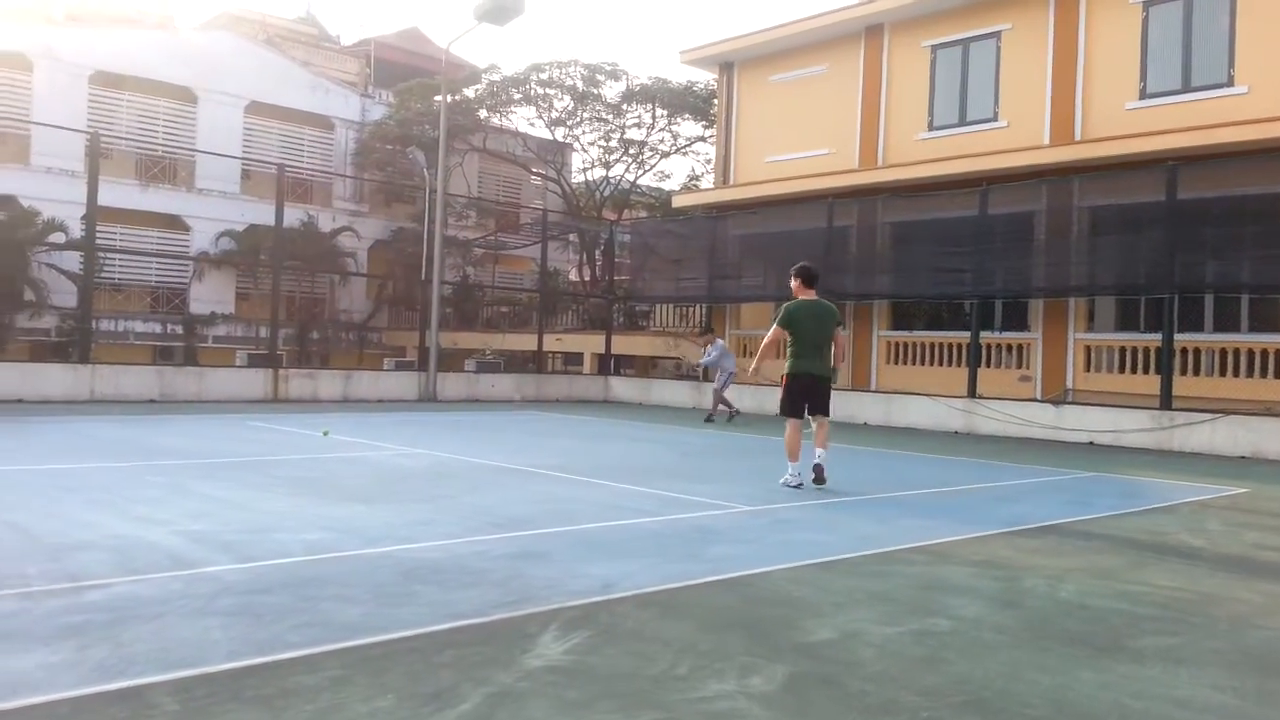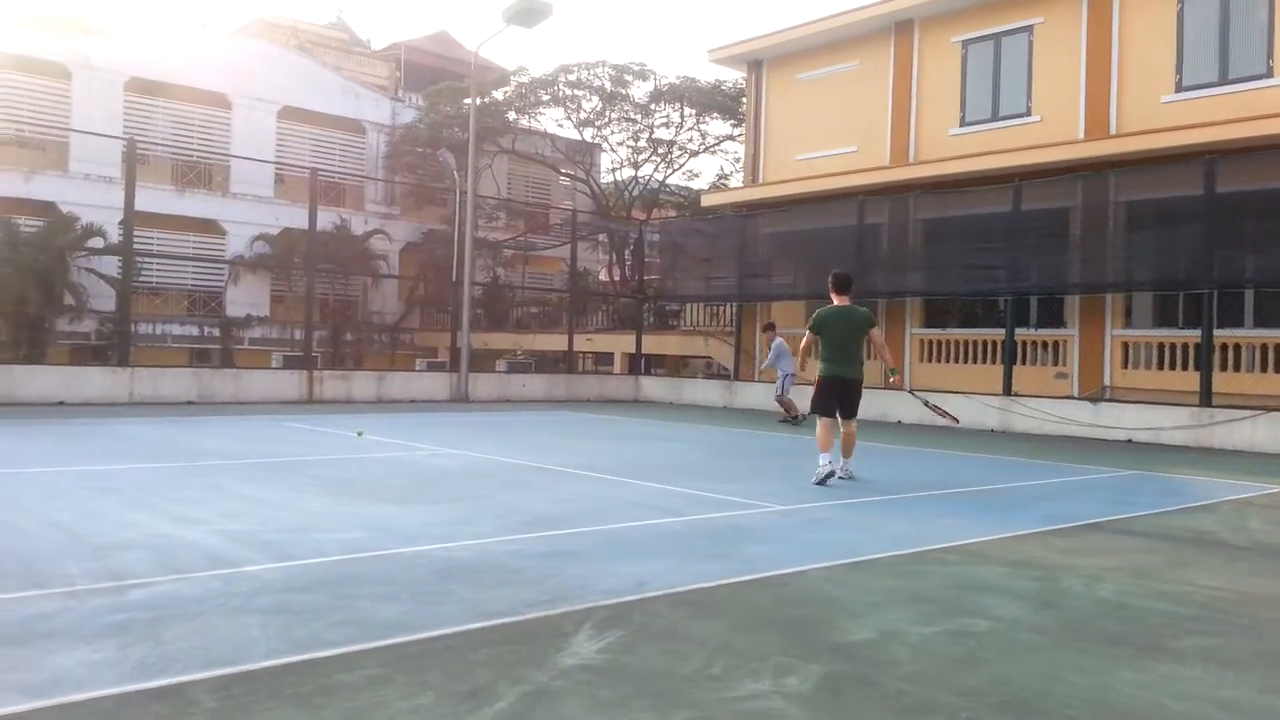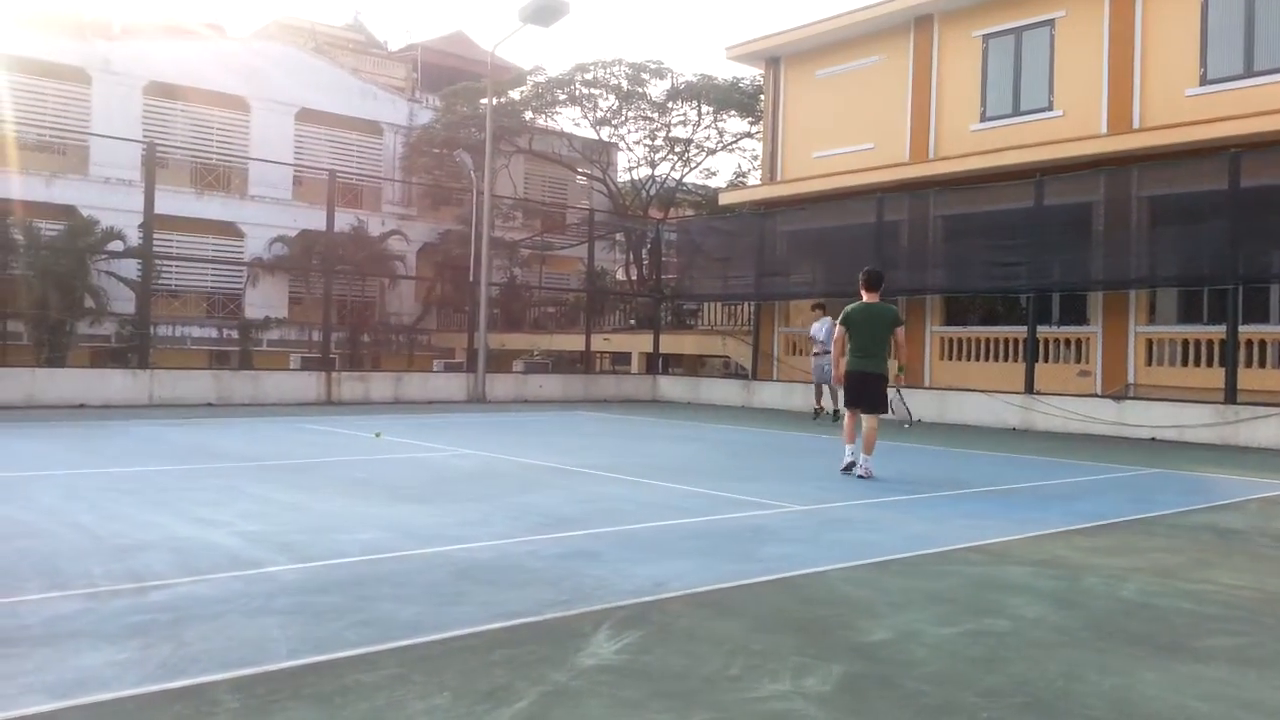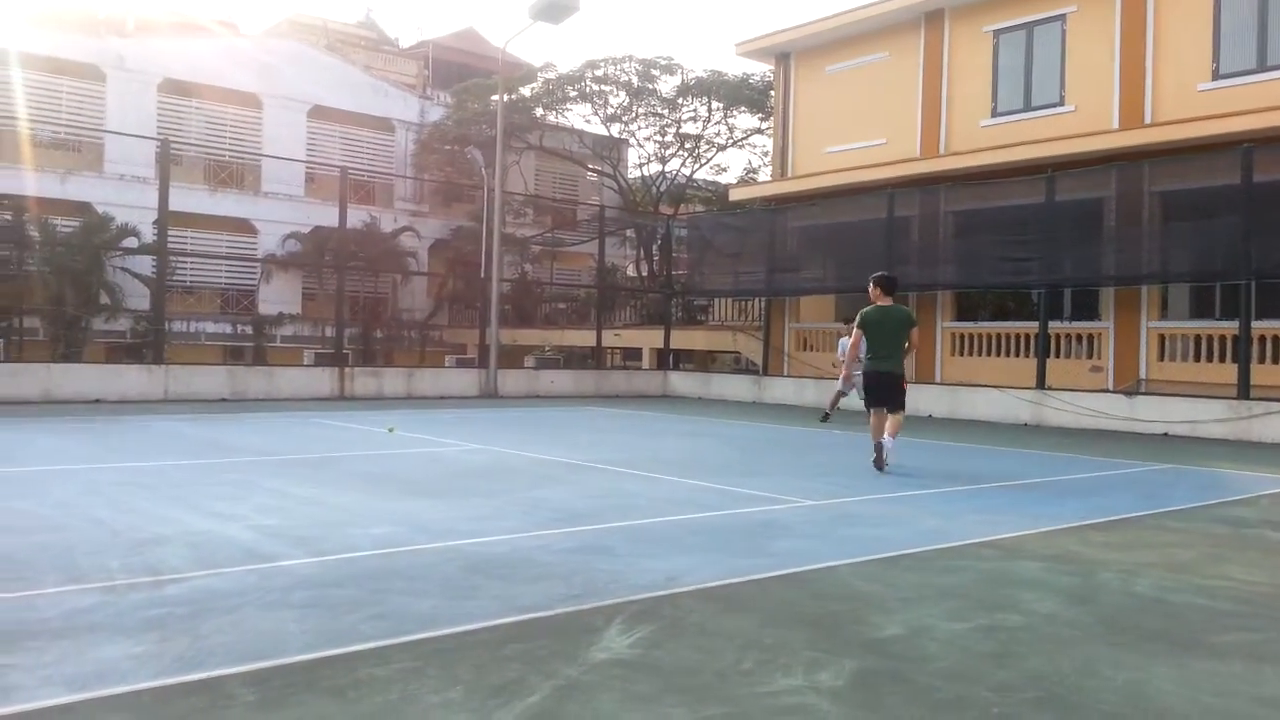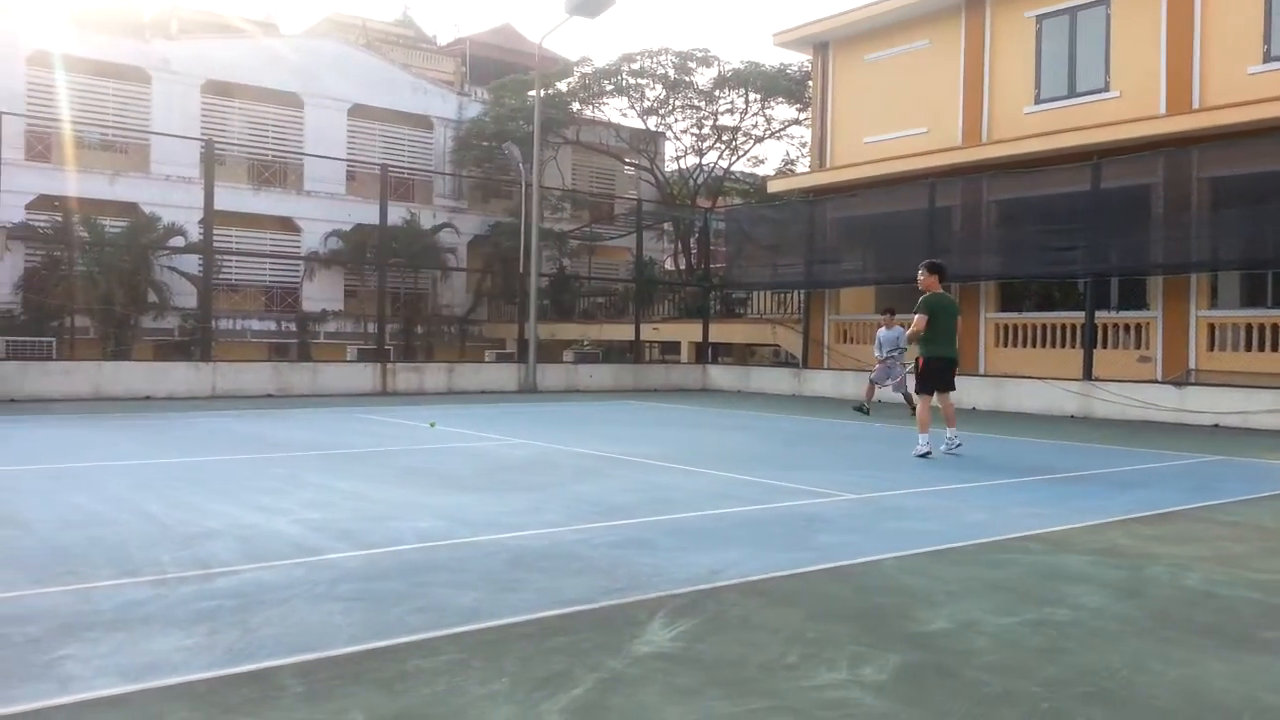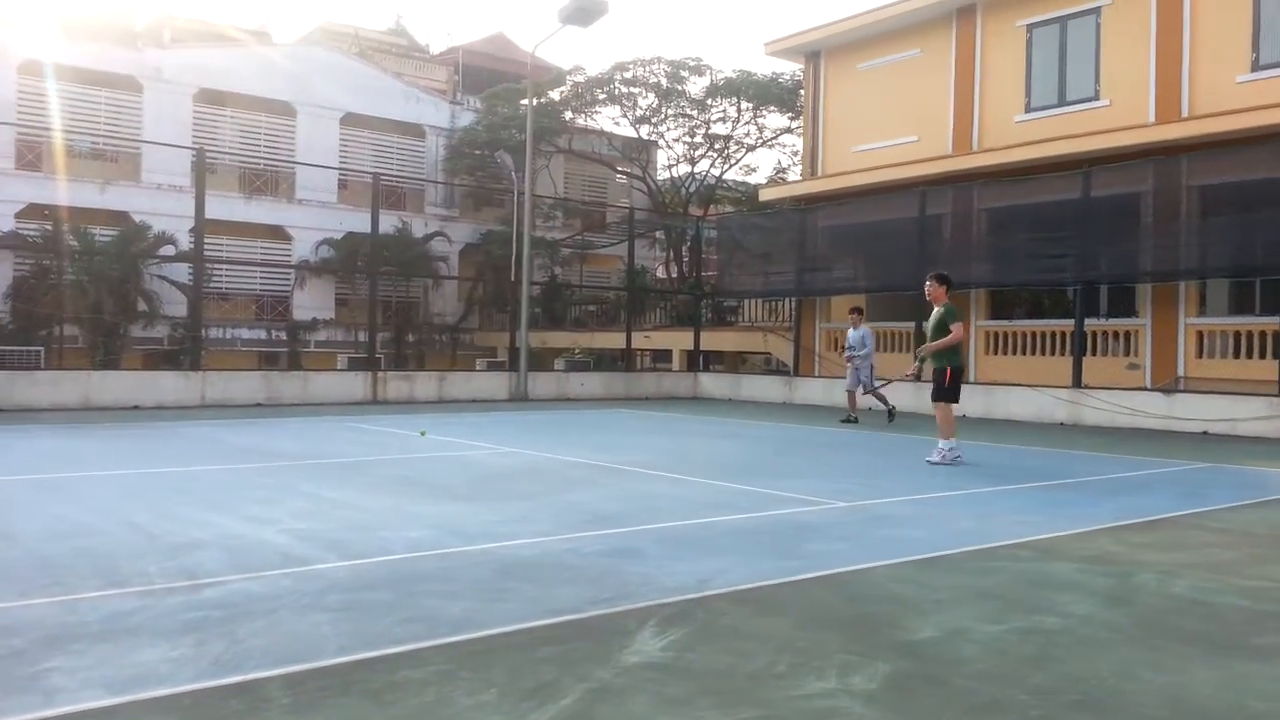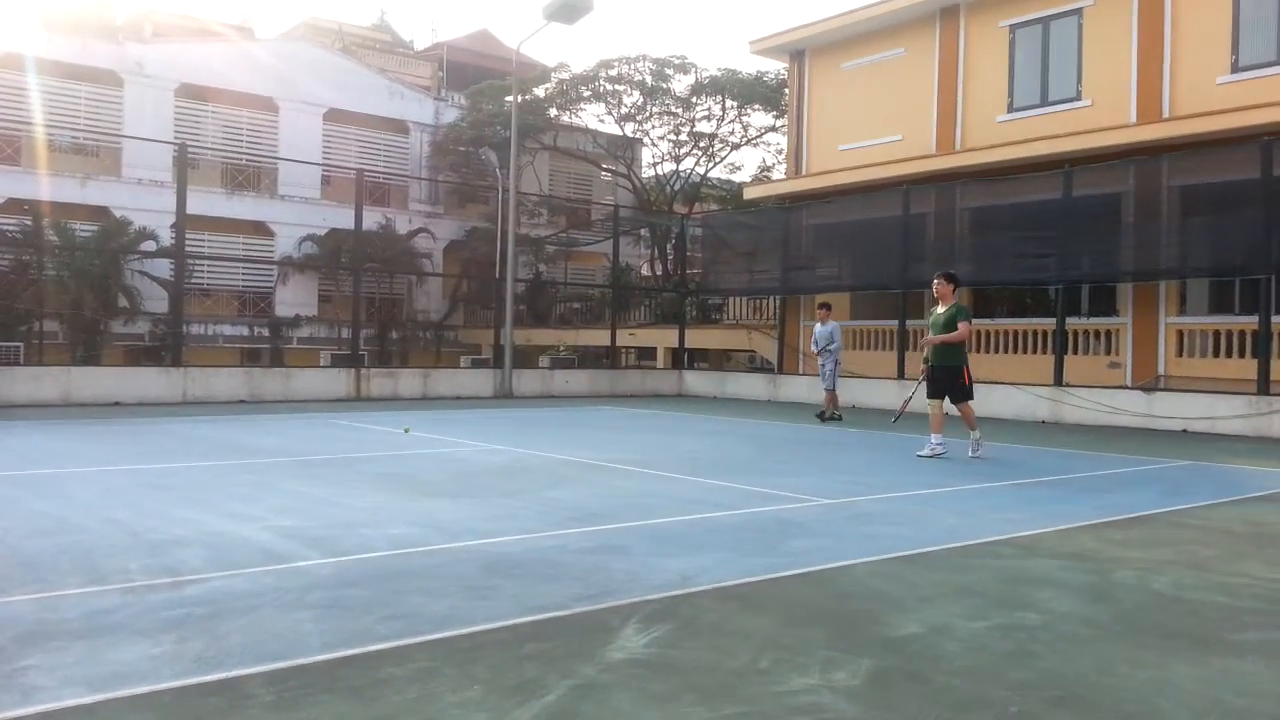
dt=0.3s
person 1, frame 1
left shoulder: (791, 309)
right shoulder: (831, 310)
left elbow: (771, 340)
right elbow: (839, 344)
left wrist: (755, 364)
right wrist: (835, 368)
left hip: (797, 372)
right hip: (822, 373)
left knee: (793, 422)
right knee: (820, 420)
left ankle: (794, 473)
right ankle: (820, 458)
person 1, frame 2
left shoulder: (821, 315)
right shoulder: (864, 315)
left elbow: (805, 346)
right elbow: (880, 345)
left wrist: (802, 362)
right wrist: (893, 371)
left hip: (828, 375)
right hip: (853, 377)
left knee: (824, 421)
right knee: (848, 423)
left ankle: (825, 464)
right ankle: (845, 467)
person 1, frame 3
left shoulder: (849, 311)
right shoulder: (892, 312)
left elbow: (838, 340)
right elbow: (900, 344)
left wrist: (837, 367)
right wrist: (900, 369)
left hip: (853, 370)
right hip: (878, 372)
left knee: (851, 413)
right knee: (871, 418)
left ankle: (849, 455)
right ankle: (864, 465)
person 1, frame 4
left shoulder: (865, 314)
right shoulder: (906, 314)
left elbow: (854, 342)
right elbow: (914, 343)
left wrist: (846, 367)
left hip: (871, 370)
right hip: (895, 371)
left knee: (876, 412)
right knee: (896, 414)
left ankle: (880, 449)
right ankle: (885, 443)
person 1, frame 5
left shoulder: (927, 300)
right shoulder: (951, 301)
left elbow: (917, 328)
left wrist: (910, 337)
left hip: (930, 356)
right hip: (949, 355)
left knee: (924, 399)
right knee: (944, 395)
left ankle: (924, 444)
right ankle: (953, 437)
person 1, frame 6
left shoulder: (949, 310)
right shoulder: (936, 312)
left elbow: (959, 334)
left wrist: (933, 347)
right wrist: (920, 361)
left hip: (949, 366)
right hip: (941, 366)
left knee: (941, 405)
right knee: (945, 406)
left ankle: (945, 449)
right ankle: (950, 448)
person 1, frame 7
left shoulder: (960, 310)
right shoulder: (934, 312)
left elbow: (963, 333)
left wrist: (938, 339)
right wrist: (925, 361)
left hip: (956, 366)
right hip: (936, 366)
left knee: (962, 406)
right knee: (934, 404)
left ankle: (976, 437)
right ankle: (937, 444)
